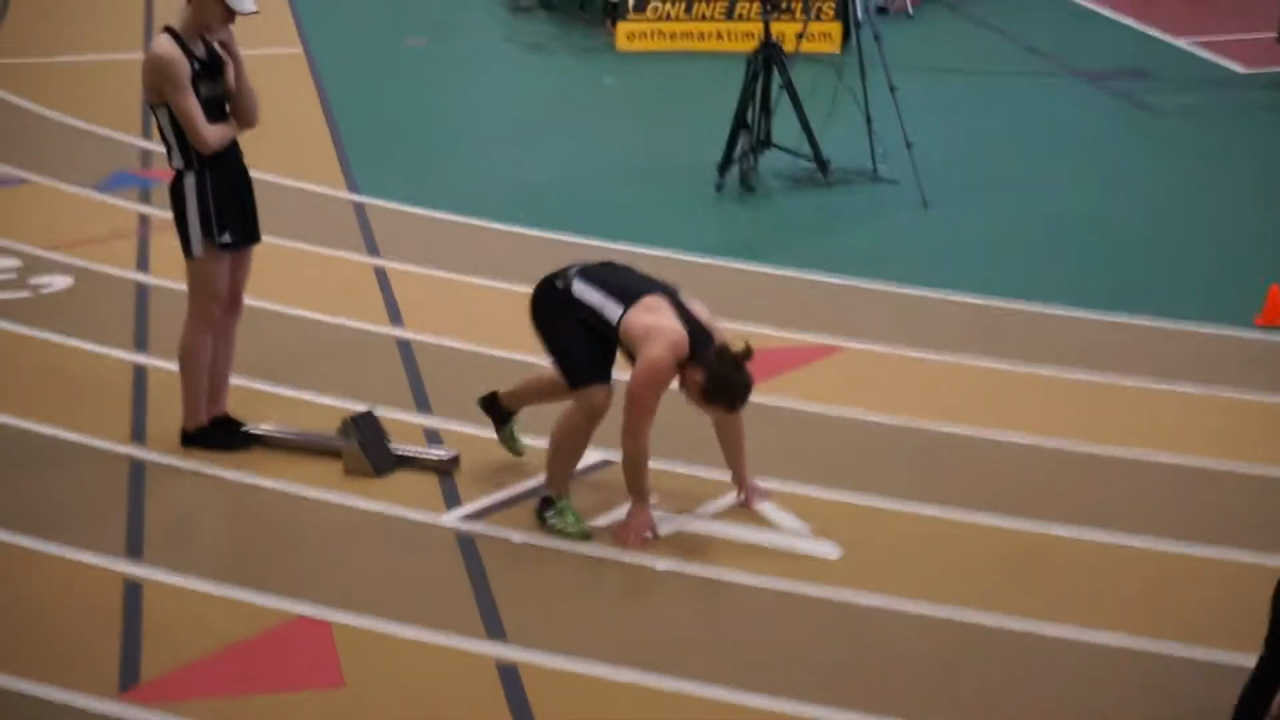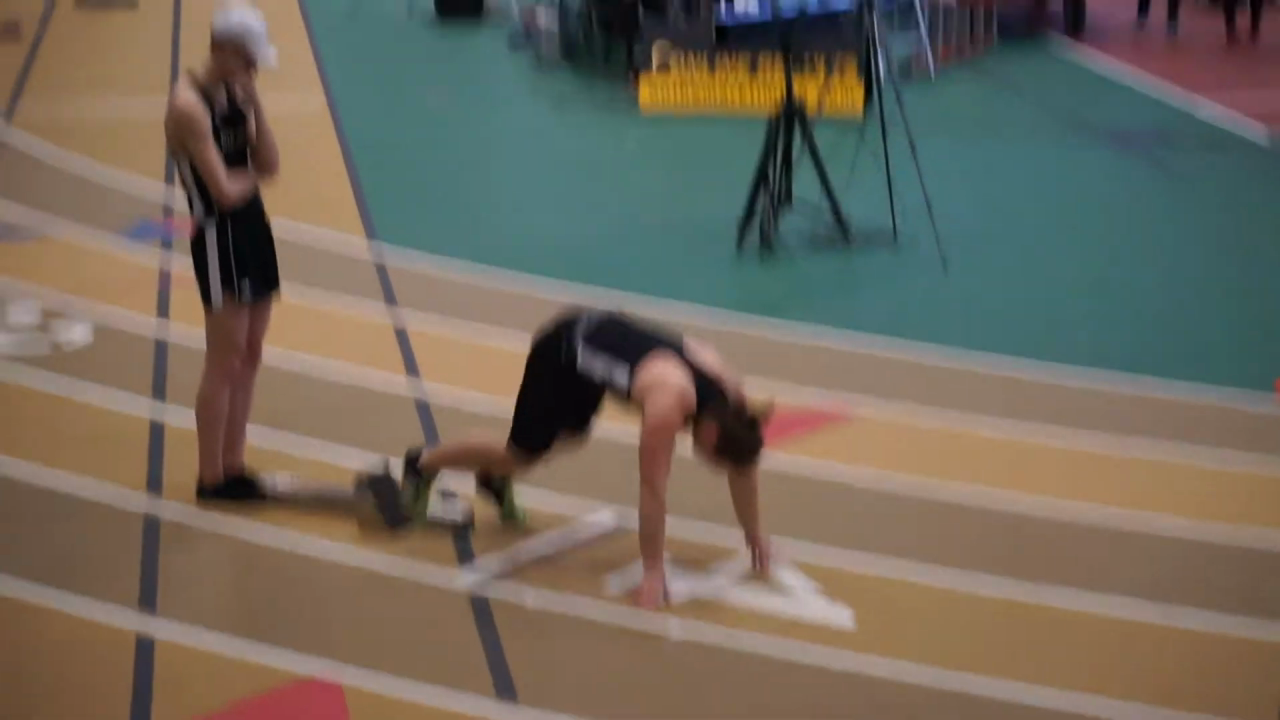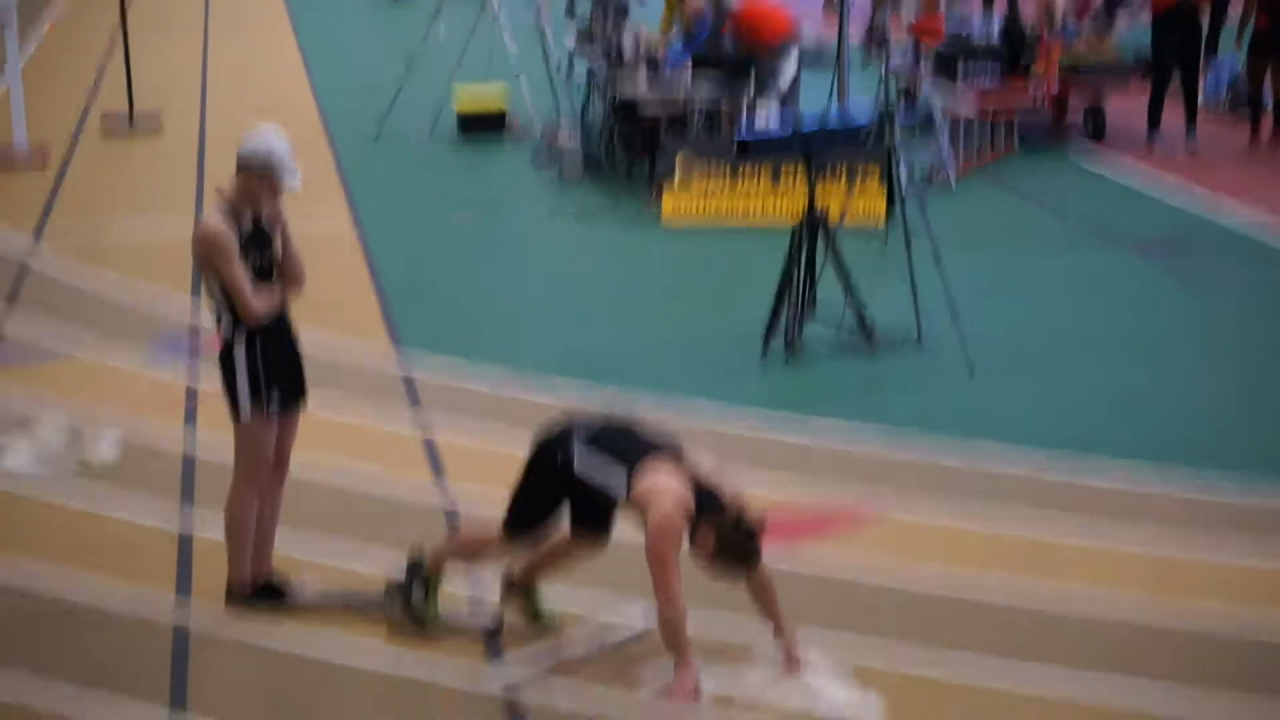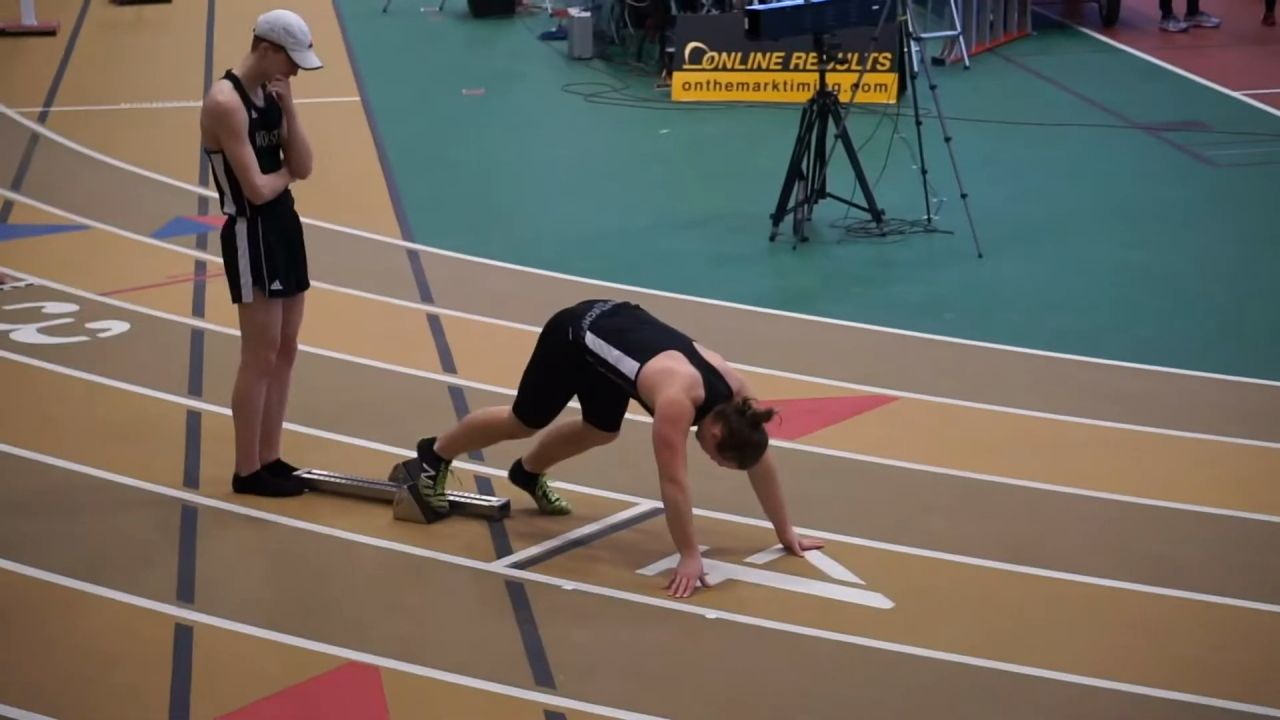
dt=0.5s
person 1, frame 1
left shoulder: (213, 49)
right shoulder: (166, 55)
left elbow: (249, 117)
right elbow: (205, 140)
left wrist: (235, 59)
right wrist: (232, 125)
left hip: (232, 178)
right hip: (200, 188)
left knee: (231, 305)
right knee: (207, 312)
left ankle: (216, 411)
right ankle: (195, 423)
person 1, frame 2
left shoulder: (236, 99)
right shoulder: (188, 107)
left elbow: (269, 169)
right elbow: (224, 192)
left wrist: (256, 110)
right wrist: (253, 176)
left hip: (253, 229)
right hip: (222, 238)
left knee: (249, 358)
right knee: (224, 363)
left ankle: (233, 466)
right ankle: (211, 476)
person 1, frame 3
left shoulder: (262, 218)
right shoulder: (216, 229)
left elbow: (294, 283)
right elbow: (252, 307)
left wrist: (283, 230)
right wrist: (279, 290)
left hip: (280, 345)
right hip: (248, 353)
left knee: (277, 468)
right knee: (252, 473)
left ankle: (261, 572)
right ankle: (240, 582)
person 1, frame 4
left shoulder: (270, 94)
right shoulder: (225, 102)
left elbow: (303, 167)
right elbow: (257, 189)
left wrist: (288, 108)
right wrist: (285, 171)
left hip: (284, 227)
right hip: (251, 236)
left knee: (285, 352)
right knee: (260, 357)
left ankle: (269, 458)
right ankle: (247, 470)
person 2, frame 1
left shoulder: (715, 347)
right shoulder: (662, 356)
left elbow: (727, 414)
right elbow: (634, 435)
left wrist: (741, 479)
right wrist: (640, 507)
left hip: (597, 291)
right hip: (560, 298)
left knee: (584, 385)
right knee: (594, 399)
left ankle: (502, 404)
right ankle: (552, 500)
person 2, frame 2
left shoulder: (729, 393)
right shoulder: (671, 407)
left elbow: (741, 469)
right elbow: (653, 491)
left wrist: (755, 537)
right wrist: (653, 571)
left hip: (598, 337)
right hip: (566, 350)
left knee: (569, 436)
right knee: (521, 454)
left ankle: (496, 479)
right ankle: (422, 464)
person 2, frame 3
left shoulder: (727, 502)
right shoulder: (671, 511)
left elbow: (755, 571)
right elbow: (668, 595)
left wrist: (785, 637)
right wrist: (685, 669)
left hip: (600, 441)
right hip: (563, 453)
left knee: (590, 538)
right knee: (515, 534)
left ankle: (520, 583)
right ankle: (429, 570)
person 2, frame 4
left shoulder: (736, 391)
right shoulder: (679, 399)
left elbow: (761, 463)
right elbow: (673, 482)
left wrist: (785, 531)
right wrist: (689, 556)
left hip: (614, 325)
right hip: (576, 333)
left knee: (601, 432)
right knee: (522, 422)
left ankle: (528, 472)
right ankle: (434, 455)
